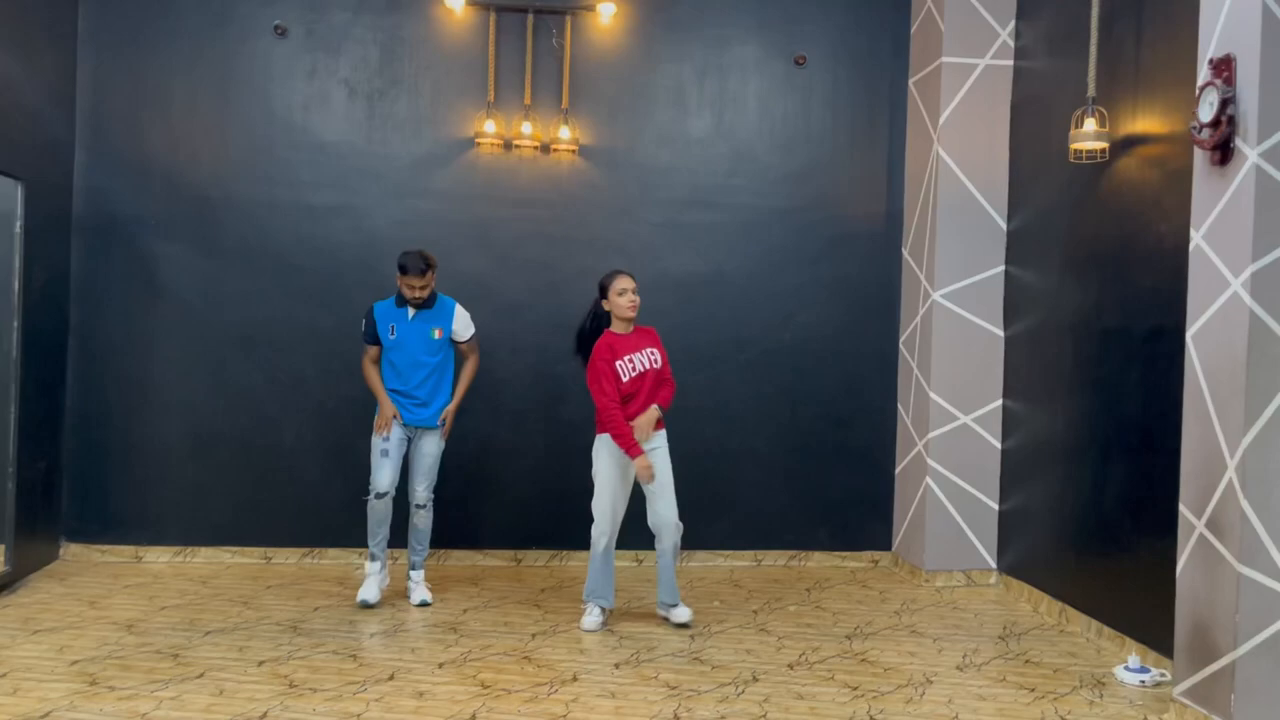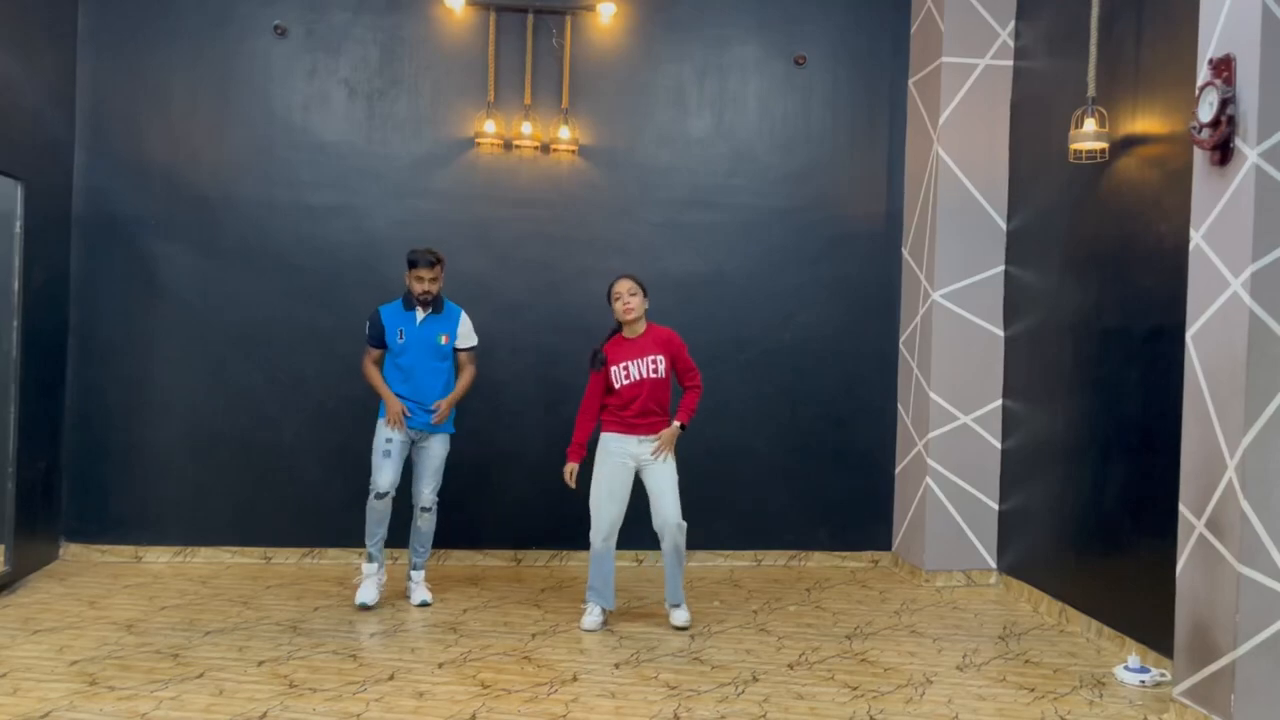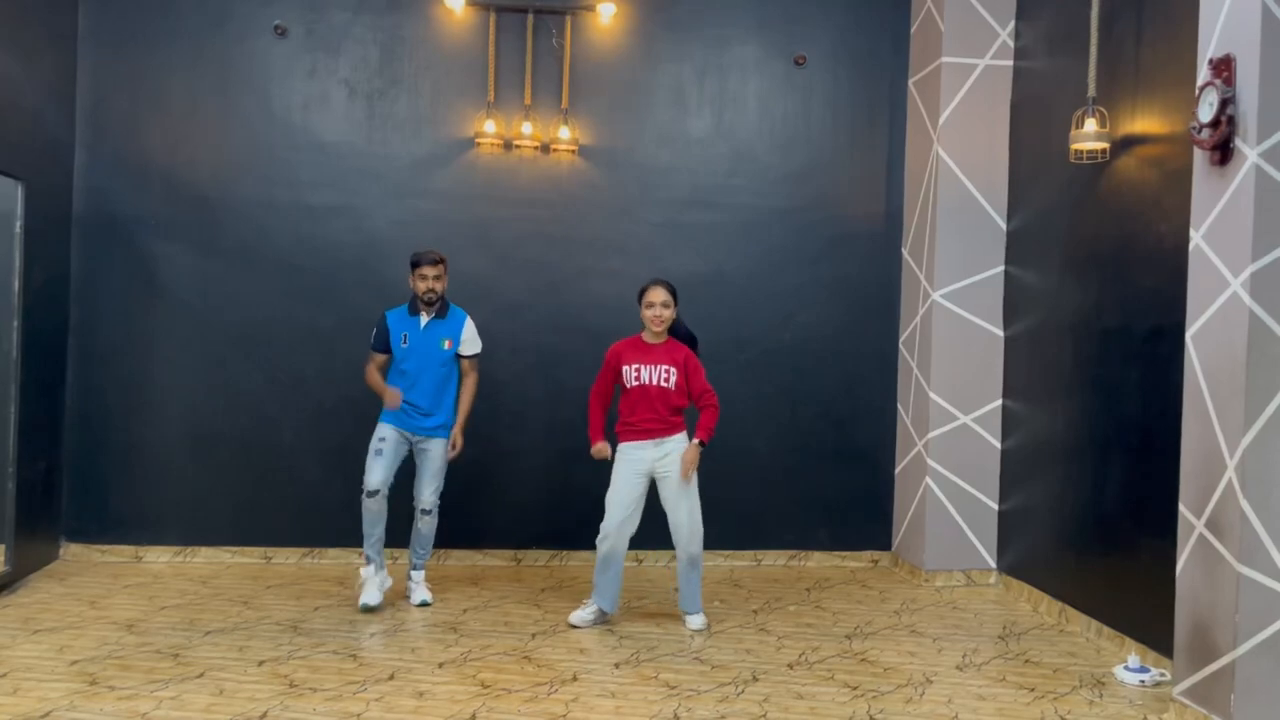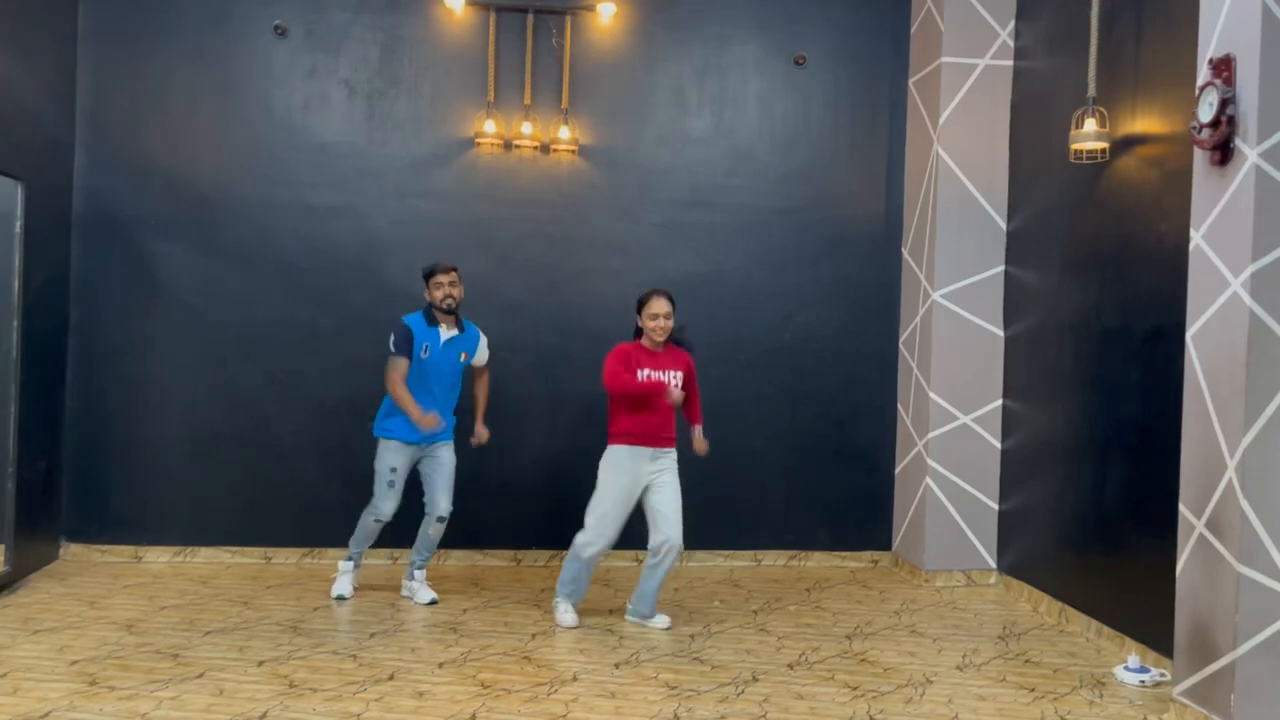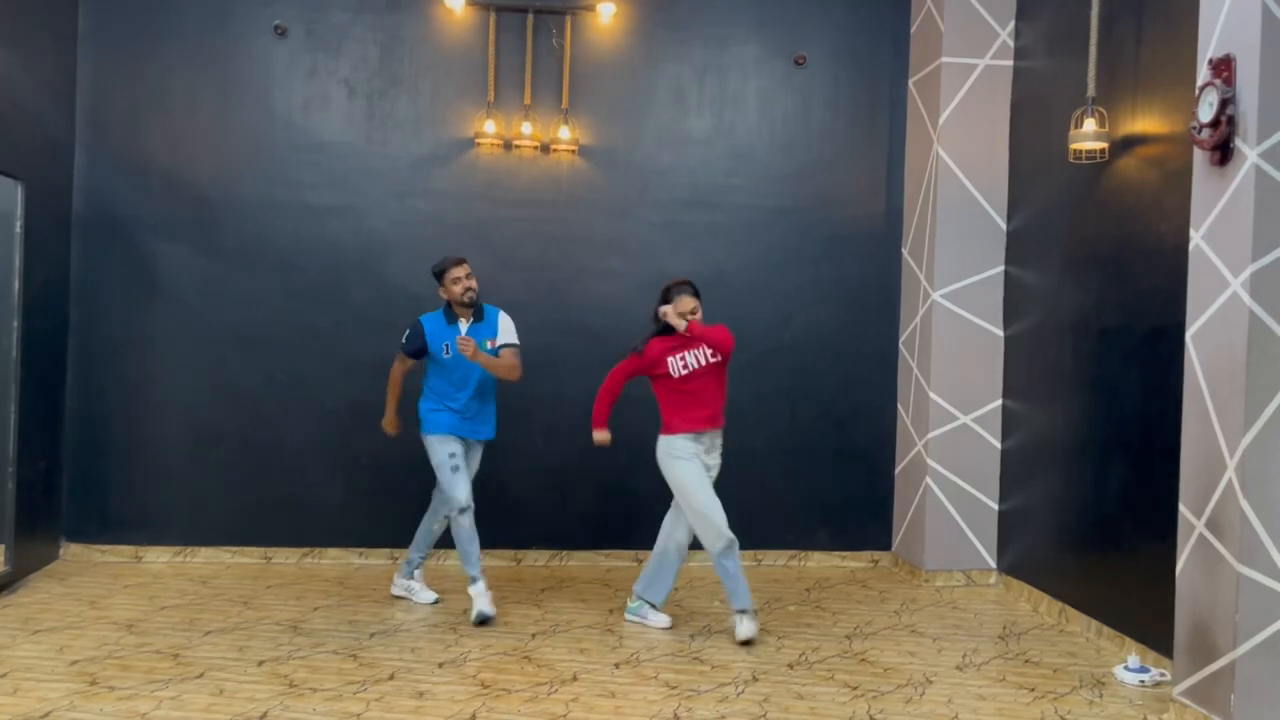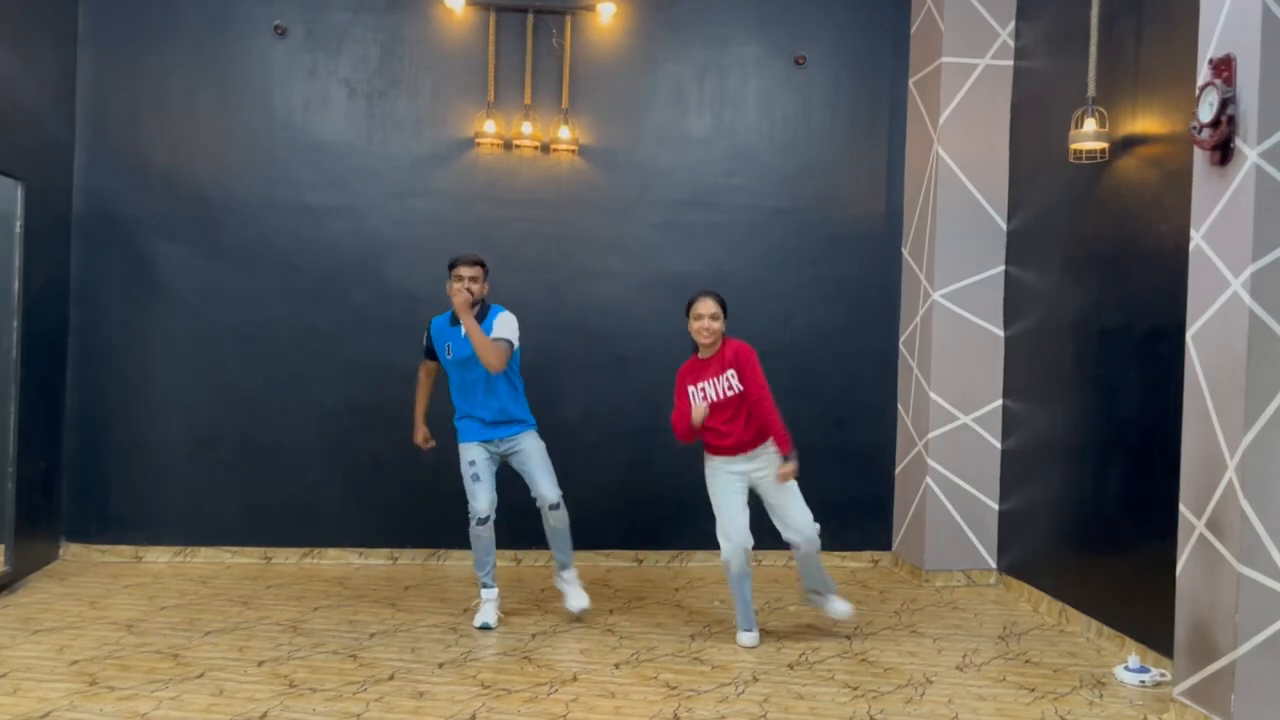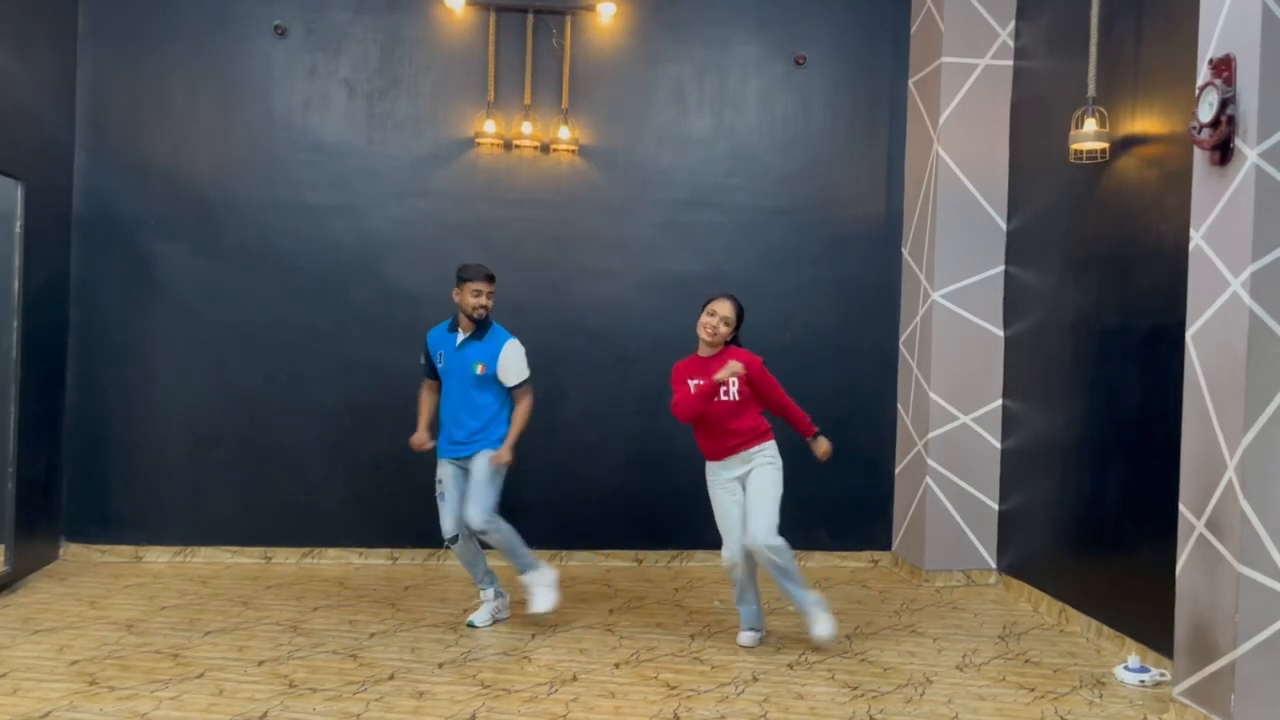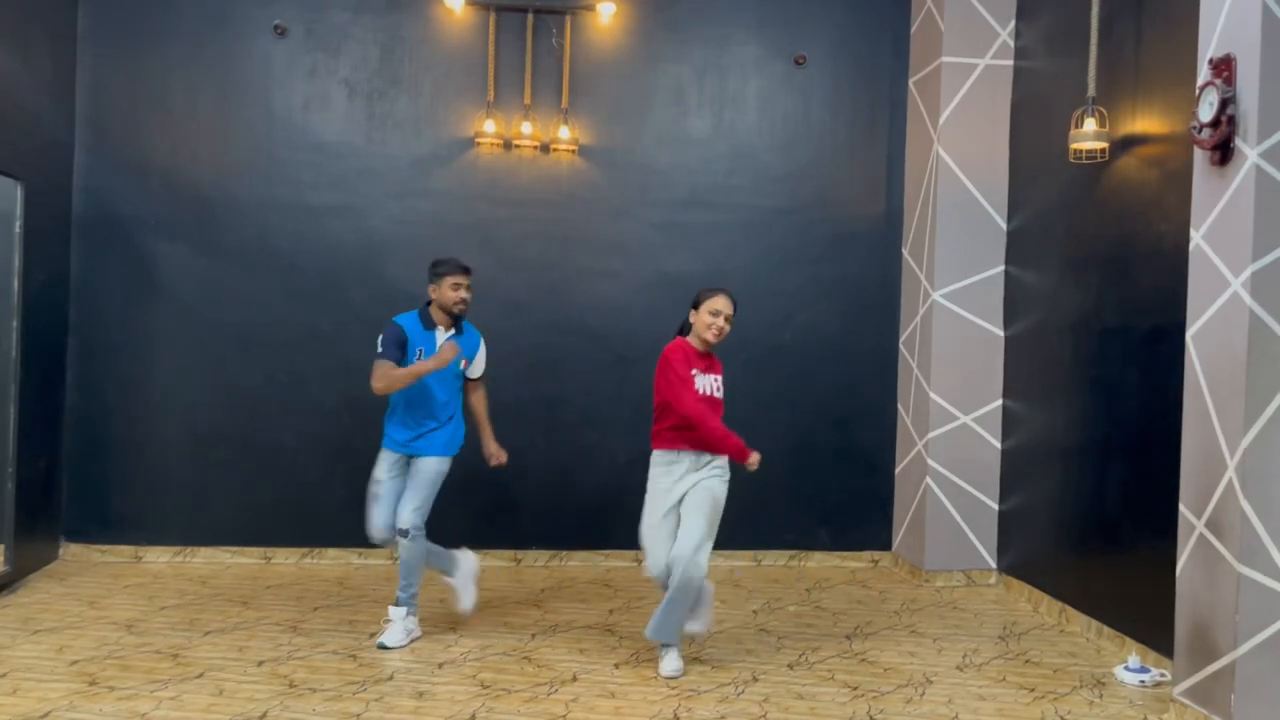
dt=0.4s
person 1, frame 1
left shoulder: (453, 313)
right shoulder: (379, 313)
left elbow: (471, 356)
right elbow: (370, 361)
left wrist: (455, 403)
right wrist: (383, 401)
left hip: (432, 421)
right hip: (392, 416)
left knee: (421, 498)
right knee: (381, 490)
left ankle: (416, 576)
right ankle: (376, 568)
person 1, frame 2
left shoulder: (457, 319)
right shoulder: (384, 316)
left elbow: (468, 368)
right elbow: (370, 362)
left wrist: (451, 400)
right wrist: (389, 398)
left hip: (435, 424)
right hip: (396, 419)
left knee: (426, 501)
right knee: (382, 488)
left ankle: (416, 577)
right ankle: (373, 569)
person 1, frame 3
left shoulder: (461, 324)
right shoulder: (391, 321)
left elbow: (469, 376)
right elbow: (372, 369)
left wrist: (459, 426)
right wrist: (384, 391)
left hip: (437, 429)
right hip: (395, 421)
left knee: (427, 503)
right knee: (373, 486)
left ankle: (416, 577)
right ankle: (375, 570)
person 1, frame 4
left shoulder: (474, 337)
right shoulder: (408, 328)
left elbow: (481, 374)
right elbow: (393, 380)
left wrist: (479, 420)
right wrist: (417, 415)
left hip: (440, 437)
right hip: (398, 433)
left knee: (441, 510)
right knee: (383, 510)
left ankle: (415, 576)
right ankle: (349, 563)
person 1, frame 5
left shoulder: (498, 320)
right shoulder: (425, 327)
left elbow: (513, 371)
right elbow: (400, 367)
left wrist: (478, 355)
right wrist: (390, 413)
left hip: (478, 429)
right hip: (441, 427)
left knee: (444, 505)
right knee: (461, 502)
left ankle: (407, 577)
right ankle: (479, 590)
person 1, frame 6
left shoulder: (503, 319)
right shoulder: (439, 329)
left elbow: (496, 363)
right elbow: (426, 370)
left wrist: (469, 320)
right wrist: (419, 421)
left hip: (516, 427)
right hip: (473, 435)
left knee: (550, 498)
right knee: (481, 512)
left ankle: (566, 573)
right ankle: (489, 596)
person 1, frame 7
left shoulder: (504, 345)
right shoulder: (436, 338)
left elbow: (523, 400)
left wrist: (508, 446)
right wrist: (422, 428)
left hip: (488, 447)
right hip: (449, 451)
left knee: (479, 521)
right knee: (453, 532)
left ankle: (536, 573)
right ankle: (495, 597)
person 1, frame 8
left shoulder: (472, 340)
right shoulder: (400, 329)
right elbow: (379, 383)
left wrist: (488, 438)
right wrist: (431, 364)
left hip: (437, 447)
right hip: (397, 444)
left knee: (405, 524)
right knee: (380, 531)
left ankle: (404, 614)
right ankle: (458, 565)
person 2, frame 1
left shoulder: (650, 336)
right shoulder: (601, 349)
left elbow: (667, 382)
right elbow: (608, 406)
left wrist: (654, 411)
right wrist: (634, 453)
left hip: (656, 438)
right hip: (615, 443)
left knee: (668, 522)
right knee: (606, 525)
left ankle: (669, 601)
right ankle: (596, 603)
person 2, frame 2
left shoulder: (667, 340)
right shoulder: (608, 352)
left elbow: (693, 385)
right elbow: (591, 405)
left wrist: (677, 426)
right wrist: (575, 454)
left hip: (657, 443)
right hip: (615, 444)
left knee: (670, 522)
right knee: (603, 525)
left ankle: (676, 601)
right ankle: (598, 604)
person 2, frame 3
left shoulder: (684, 356)
right shoulder: (621, 351)
left elbow: (708, 404)
right elbow: (600, 393)
left wrist: (697, 446)
right wrist: (597, 435)
left hip: (673, 448)
right hip: (631, 450)
left knee: (688, 532)
right knee: (614, 529)
left ankle: (691, 606)
right ankle: (601, 604)
person 2, frame 4
left shoulder: (682, 359)
right shoulder: (626, 352)
left elbow: (691, 393)
right elbow: (612, 382)
left wrist: (697, 427)
right wrist: (662, 389)
left hip: (664, 459)
right hip: (626, 454)
left knee: (669, 541)
right knee: (598, 534)
left ankle: (641, 607)
right ankle: (566, 597)
person 2, frame 5
left shoulder: (717, 336)
right shoulder: (657, 348)
left elbow: (725, 345)
right elbow: (617, 376)
left wrist: (687, 328)
right wrist: (599, 422)
left hip: (711, 444)
right hip: (678, 445)
left knee: (679, 530)
right knee: (713, 524)
left ankle: (642, 604)
right ankle: (742, 610)
person 2, frame 6
left shoulder: (739, 352)
right shoulder: (685, 375)
left elbow: (764, 402)
right elbow: (682, 434)
left wrist: (785, 453)
right wrist: (693, 420)
left hip: (762, 456)
right hip: (721, 466)
left knee: (804, 532)
right knee: (736, 545)
left ankle: (818, 591)
right ankle: (746, 623)
person 2, frame 7
left shoulder: (746, 361)
right shoulder: (682, 371)
left elbow: (780, 401)
right elbow: (683, 413)
left wrist: (814, 434)
right wrist: (712, 384)
left hip: (760, 458)
right hip: (720, 468)
left knee: (763, 539)
right knee: (735, 552)
left ankle: (809, 602)
right ankle: (751, 621)
person 2, frame 8
left shoulder: (715, 362)
right shoulder: (675, 353)
right elbow: (693, 412)
right wrist: (742, 450)
left hip: (711, 468)
right hip: (668, 463)
left knee: (688, 563)
right knee: (659, 566)
left ankle: (667, 642)
right ankle: (696, 594)
